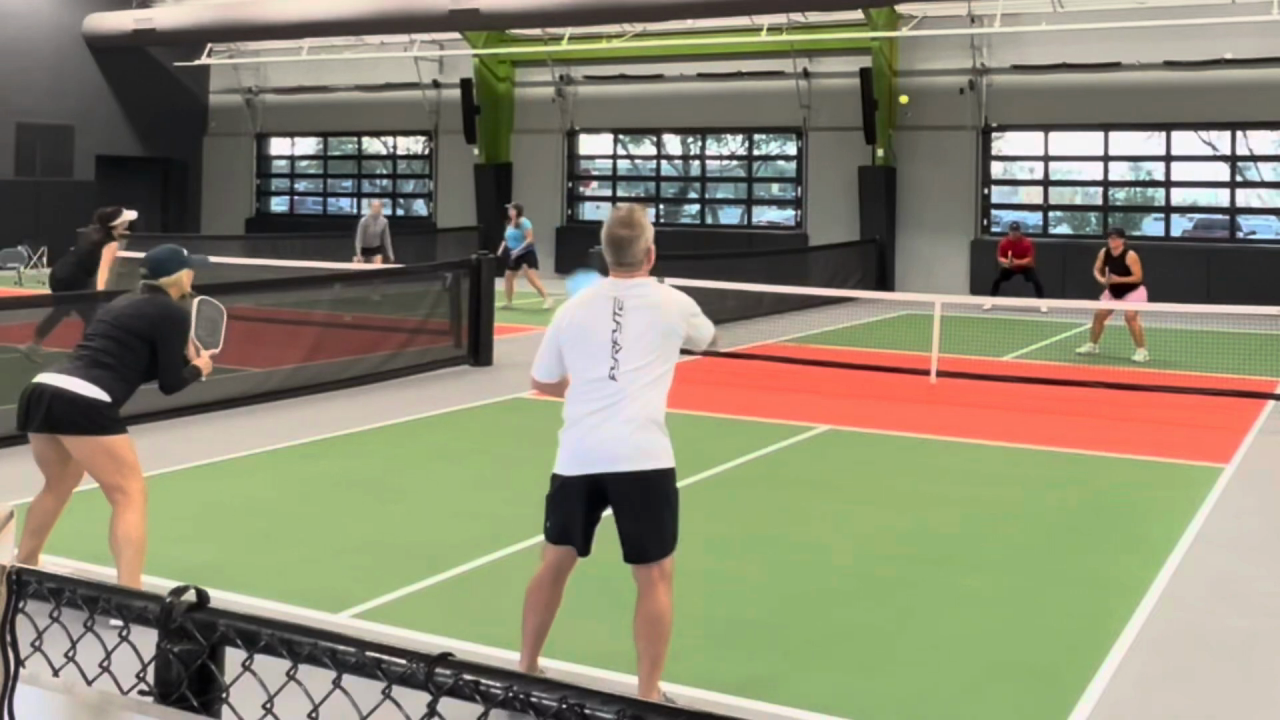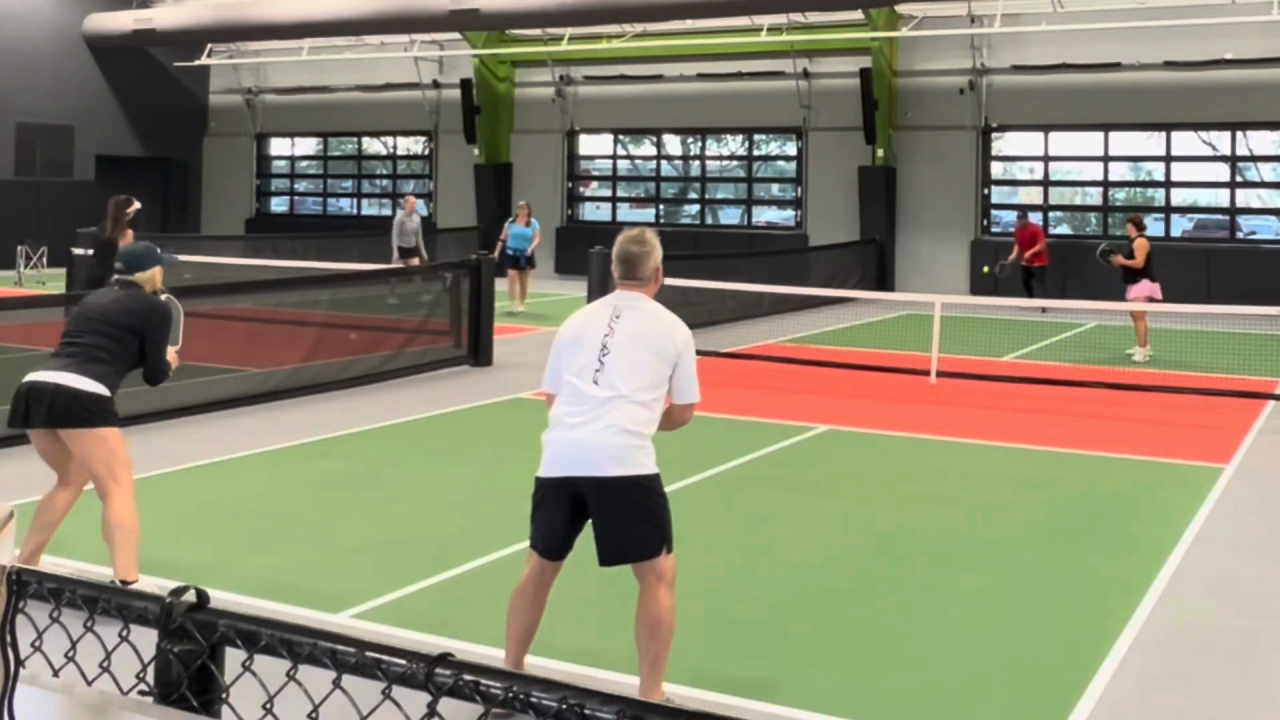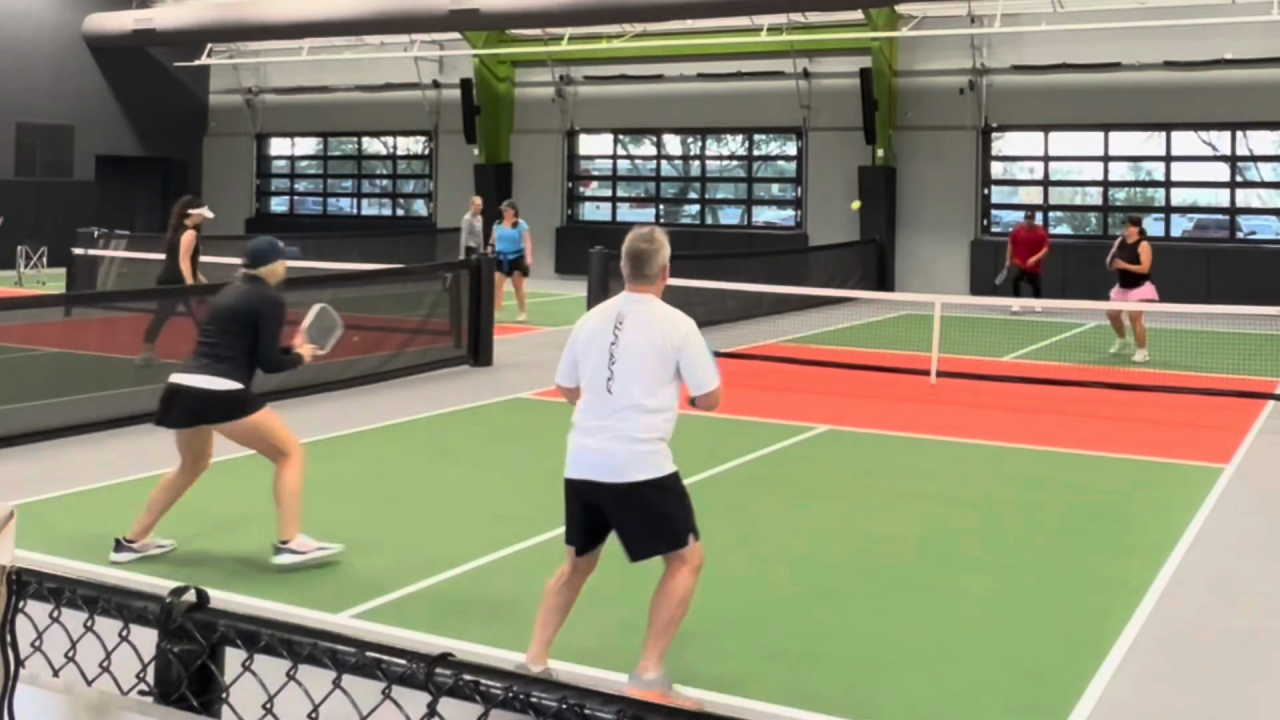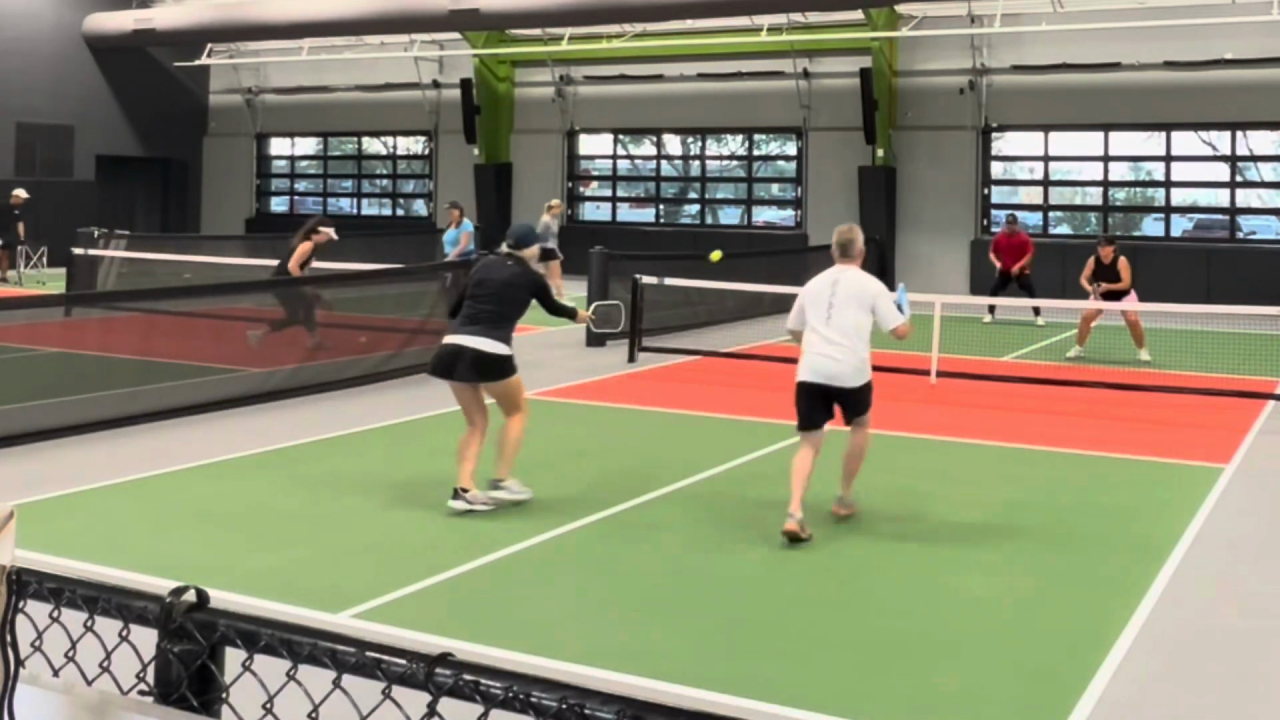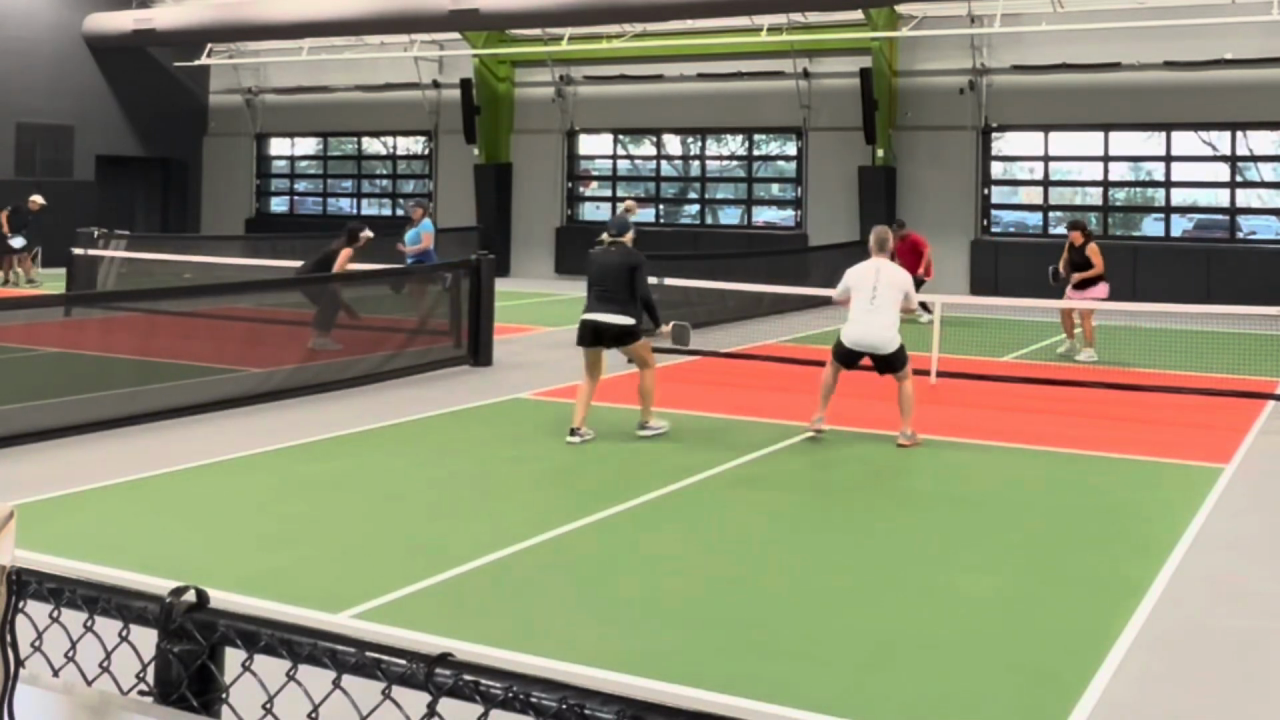
dt=1s
person 1, frame 1
left shoulder: (571, 309)
right shoulder: (672, 304)
left elbow: (544, 385)
right elbow: (706, 339)
left hip: (578, 456)
right hip: (642, 457)
left knee: (555, 562)
right knee: (655, 577)
left ankle: (525, 672)
right ankle: (648, 698)
person 1, frame 2
left shoulder: (577, 320)
right shoulder: (673, 329)
right elbow: (682, 413)
left hip: (560, 459)
right hip: (624, 463)
left knee: (540, 566)
right knee: (658, 576)
right ankle: (651, 699)
person 1, frame 3
left shoulder: (589, 322)
right shoulder: (678, 325)
left elbow: (568, 389)
right elbow: (707, 397)
left hip: (583, 462)
right hip: (642, 464)
left knee: (578, 563)
right knee: (684, 562)
left ankle: (533, 664)
right ankle: (647, 679)
person 1, frame 4
left shoulder: (813, 285)
right shoulder: (872, 285)
left elbow: (794, 330)
right elbow: (900, 331)
right wrist: (906, 320)
left hip: (811, 373)
right hip: (851, 373)
left knee: (809, 444)
right knee: (860, 427)
left ankle: (794, 515)
right ankle: (844, 496)
person 1, frame 5
left shoulder: (854, 271)
right shoulder: (903, 275)
left elbow: (839, 298)
right elbow: (911, 307)
left hip: (854, 337)
right hip: (887, 341)
left knee: (833, 367)
right knee: (905, 378)
left ankle: (820, 418)
right ankle: (905, 432)
person 2, frame 1
left shoulder: (126, 302)
right shoulder: (172, 313)
right elbow: (169, 384)
left wrist: (184, 357)
right wrist: (199, 367)
left hip: (40, 392)
right hip: (83, 404)
left knee: (60, 484)
right knee: (130, 494)
person 2, frame 2
left shoulder: (95, 297)
right shoulder: (155, 309)
right elbow: (154, 376)
left wrist: (152, 355)
right wrist: (169, 362)
left hip: (34, 389)
right hip: (81, 396)
left knee: (74, 477)
right knee: (118, 488)
left ankle: (23, 569)
right ankle: (126, 584)
person 2, frame 3
left shoulder: (229, 294)
right shoulder: (269, 300)
right elbow: (268, 362)
left wrist: (288, 350)
right wrist: (298, 356)
left hip: (184, 387)
right hip: (222, 393)
left knee: (192, 466)
right knee: (290, 452)
left ankle: (132, 541)
right ankle: (291, 542)
person 2, frame 4
left shoulder: (482, 266)
right shoulder: (533, 279)
left elbow: (455, 308)
right elbow: (554, 308)
right wrist: (578, 315)
left hip: (454, 347)
right hip: (490, 353)
left knee: (477, 422)
right knee: (516, 412)
left ankle: (464, 491)
right ankle: (501, 480)
person 2, frame 5
left shoulder: (594, 257)
right shoulder: (634, 258)
right elbow: (643, 295)
right wrist: (658, 324)
left hip: (590, 321)
right hip: (622, 324)
left knee: (591, 376)
right knee: (648, 366)
left ankle: (576, 429)
right ankle: (646, 422)
